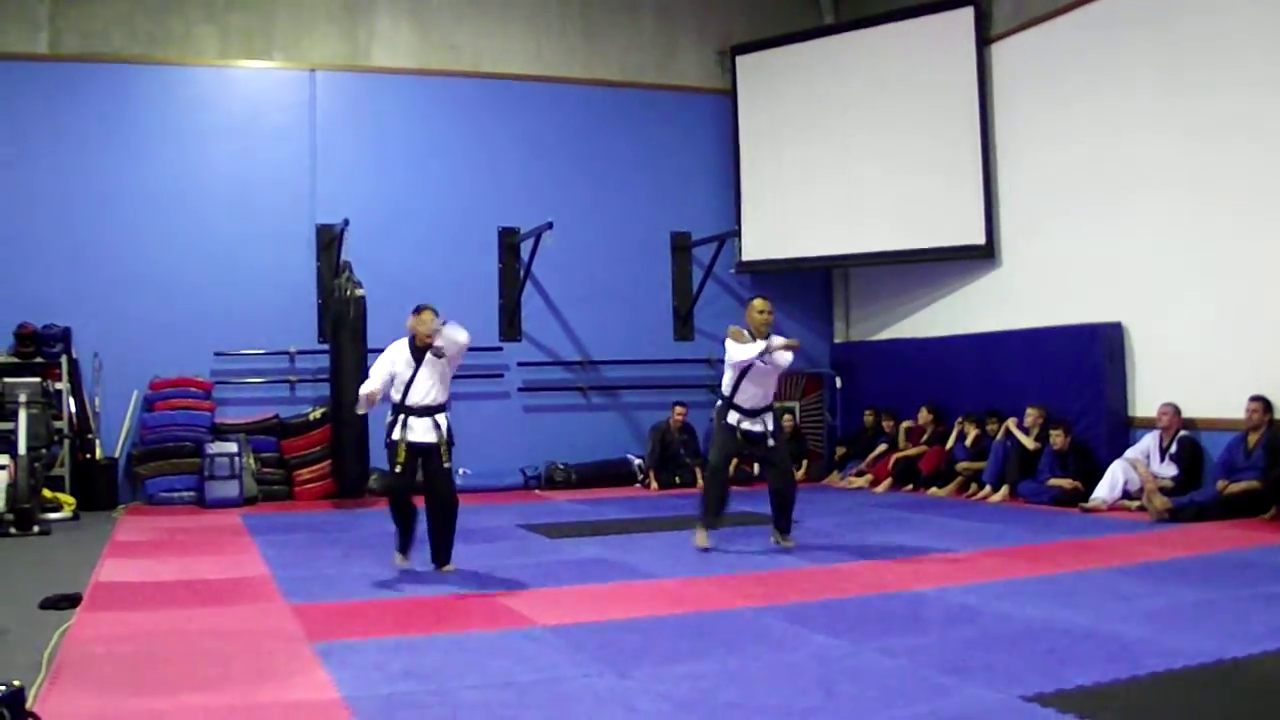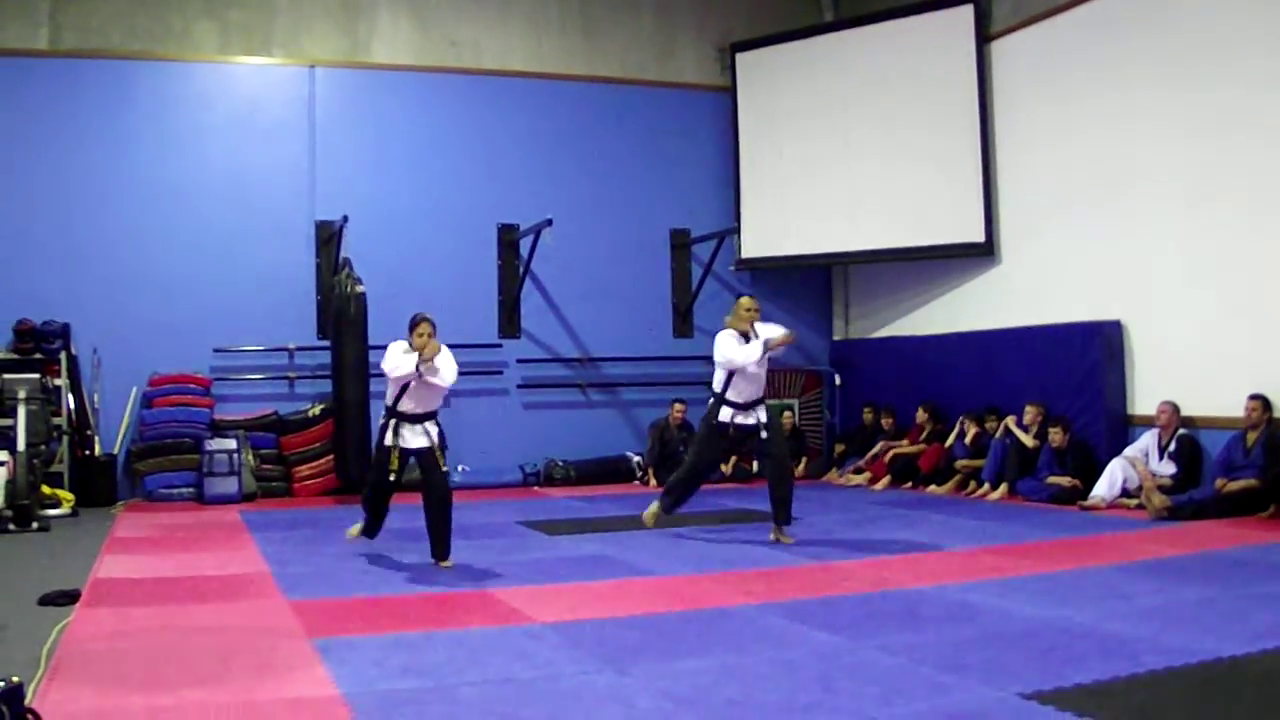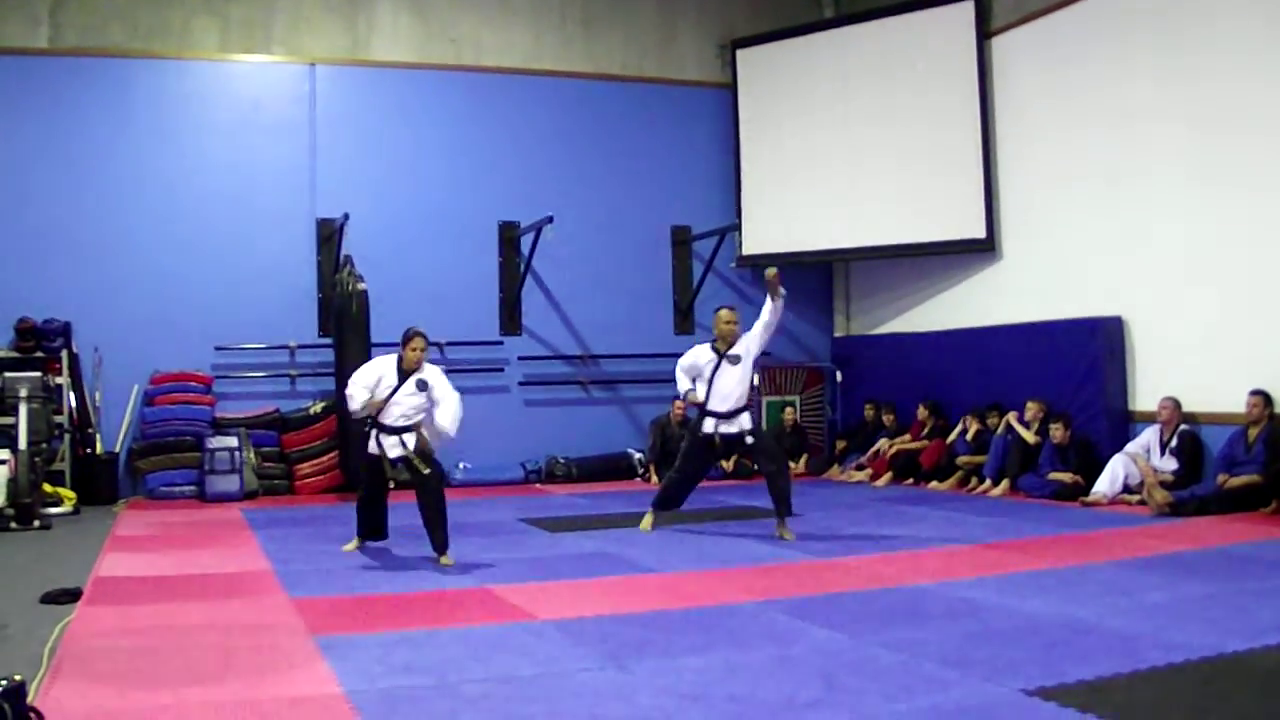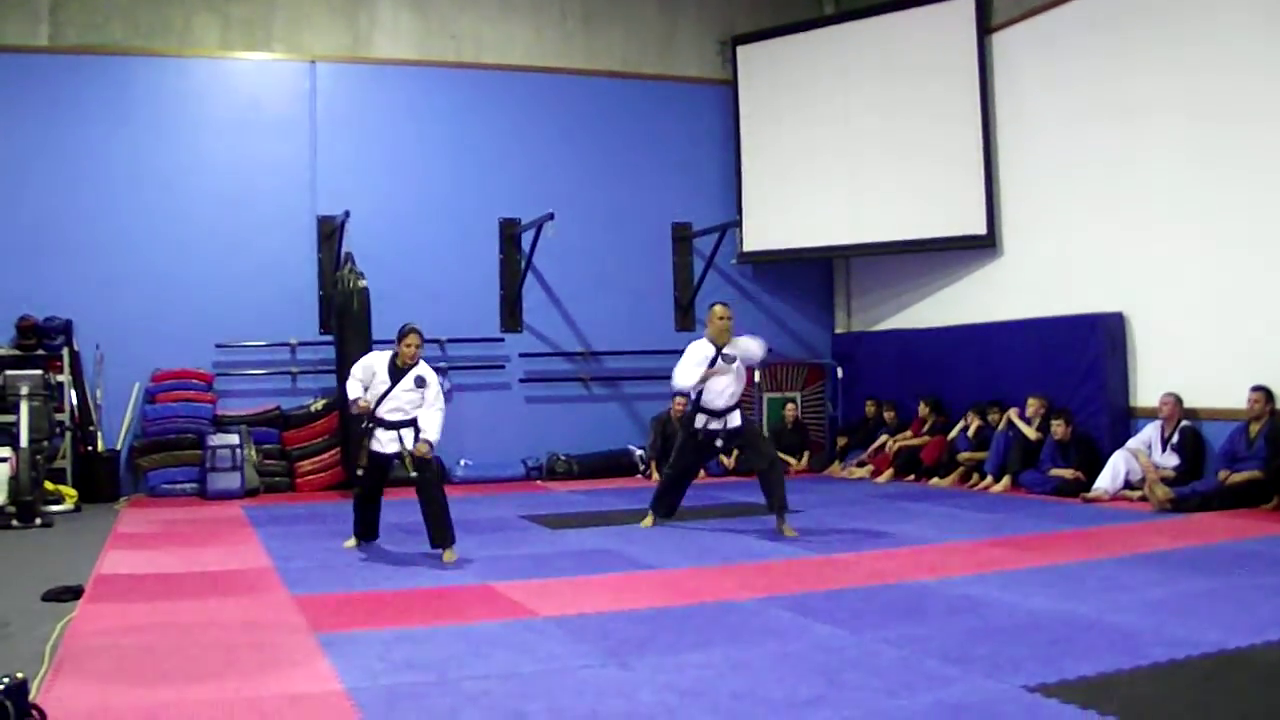
dt=0.2s
person 1, frame 1
left shoulder: (775, 340)
right shoulder: (735, 340)
left elbow: (782, 361)
right elbow: (742, 356)
left wrist: (748, 341)
right wrist: (772, 346)
left hip: (763, 420)
right hip: (731, 417)
left knee: (782, 477)
right knee: (717, 468)
left ankle: (781, 531)
right ankle: (705, 526)
person 1, frame 2
left shoulder: (765, 333)
right shoulder: (725, 338)
left elbow: (781, 337)
right elbow: (737, 358)
left wrist: (751, 329)
right wrist: (770, 344)
left hip: (756, 415)
right hip: (724, 414)
left knee: (781, 467)
right knee: (697, 464)
left ankle: (779, 528)
right ankle: (661, 504)
person 1, frame 3
left shoulder: (747, 344)
right shoulder: (700, 352)
left elbow: (770, 318)
right elbow: (682, 370)
left wrist: (774, 288)
right wrist: (687, 394)
left hip: (741, 424)
right hip: (708, 427)
left knee: (777, 466)
right knee: (684, 473)
left ankle: (782, 522)
right ankle: (654, 512)
person 1, frame 4
left shoulder: (740, 343)
right shoulder: (696, 348)
left elbow: (756, 351)
right elbow: (680, 380)
left wrist: (733, 343)
right wrist: (701, 374)
left hip: (733, 420)
right hip: (702, 421)
left knee: (768, 461)
right knee: (678, 468)
left ankle: (781, 520)
right ankle: (654, 513)
person 2, frame 1
left shoulder: (446, 347)
right shoulder: (397, 349)
left elbow: (460, 340)
right elbow: (378, 376)
left wrist: (438, 329)
right wrist: (368, 394)
left hip: (435, 427)
right hip: (403, 427)
left knee: (442, 494)
right knee: (399, 489)
left ankle: (442, 558)
right ankle: (404, 545)
person 2, frame 2
left shoulder: (442, 353)
right shoulder: (397, 349)
left elbow: (446, 379)
right elbow: (393, 371)
left wrist: (429, 363)
right wrist: (422, 360)
left hip: (427, 431)
right hip: (395, 429)
left knee: (438, 491)
right knee: (379, 485)
left ankle: (441, 553)
right ankle: (368, 525)
person 2, frame 3
left shoulder: (432, 375)
right shoulder: (382, 364)
left elbow: (451, 404)
right elbow: (355, 386)
left wrist: (437, 428)
right wrist: (365, 404)
left hip: (412, 441)
right hip: (380, 439)
left knee: (431, 489)
right knee: (371, 491)
left ankle: (442, 549)
right ankle: (364, 535)
person 2, frame 4
left shoulder: (426, 374)
right shoulder: (376, 360)
left elbow: (434, 409)
right elbow: (355, 378)
left wrist: (427, 441)
right wrist: (357, 399)
left hip: (408, 437)
right hip: (377, 435)
left knee: (430, 485)
right knee: (366, 487)
left ankle: (445, 544)
right ankle: (362, 534)
